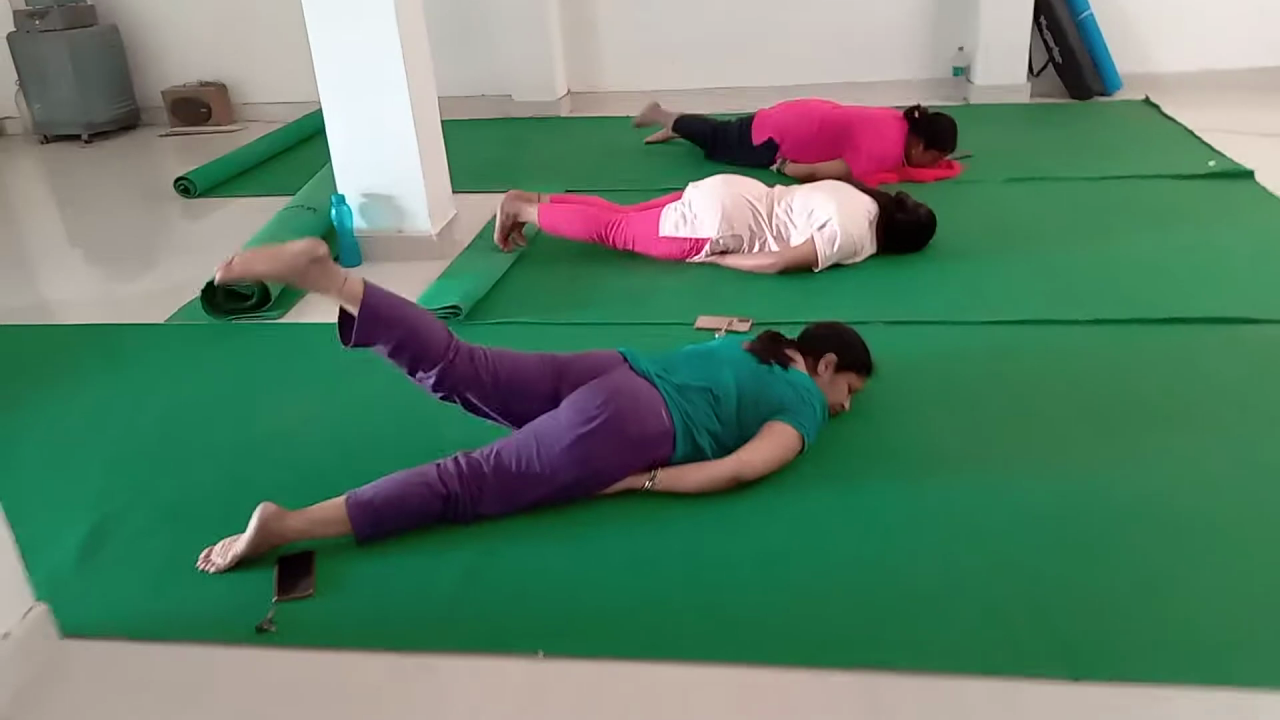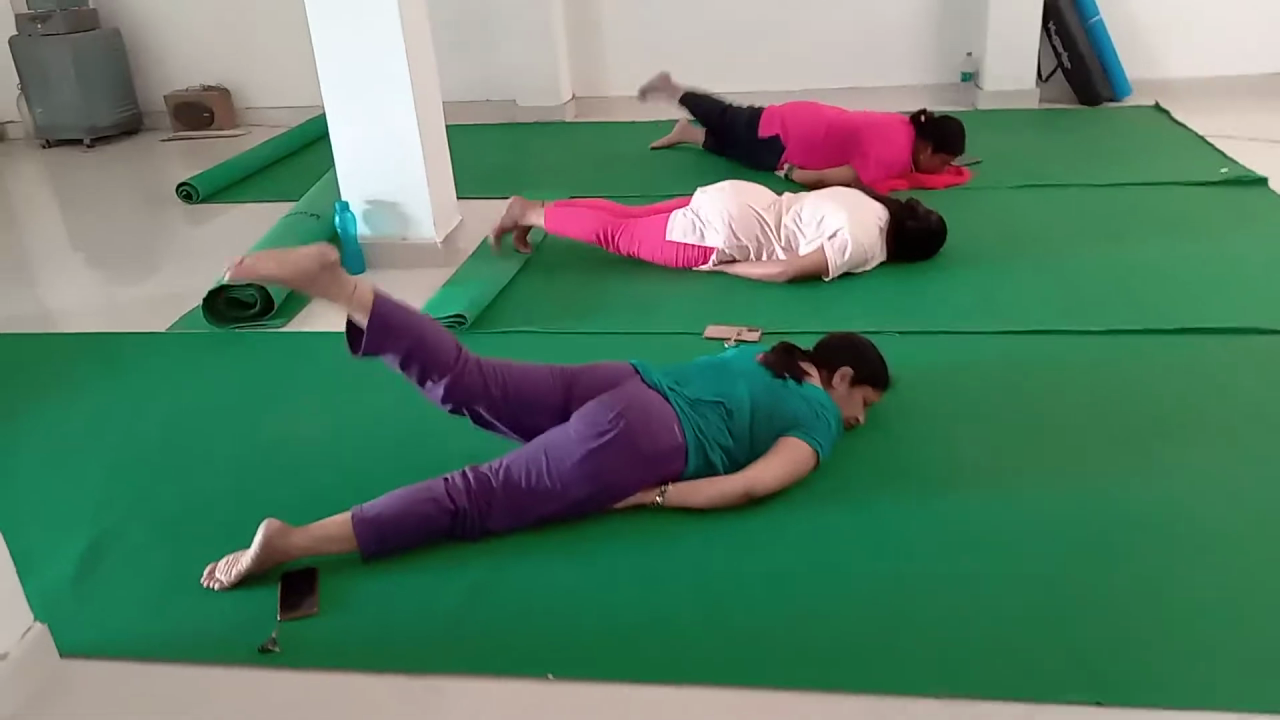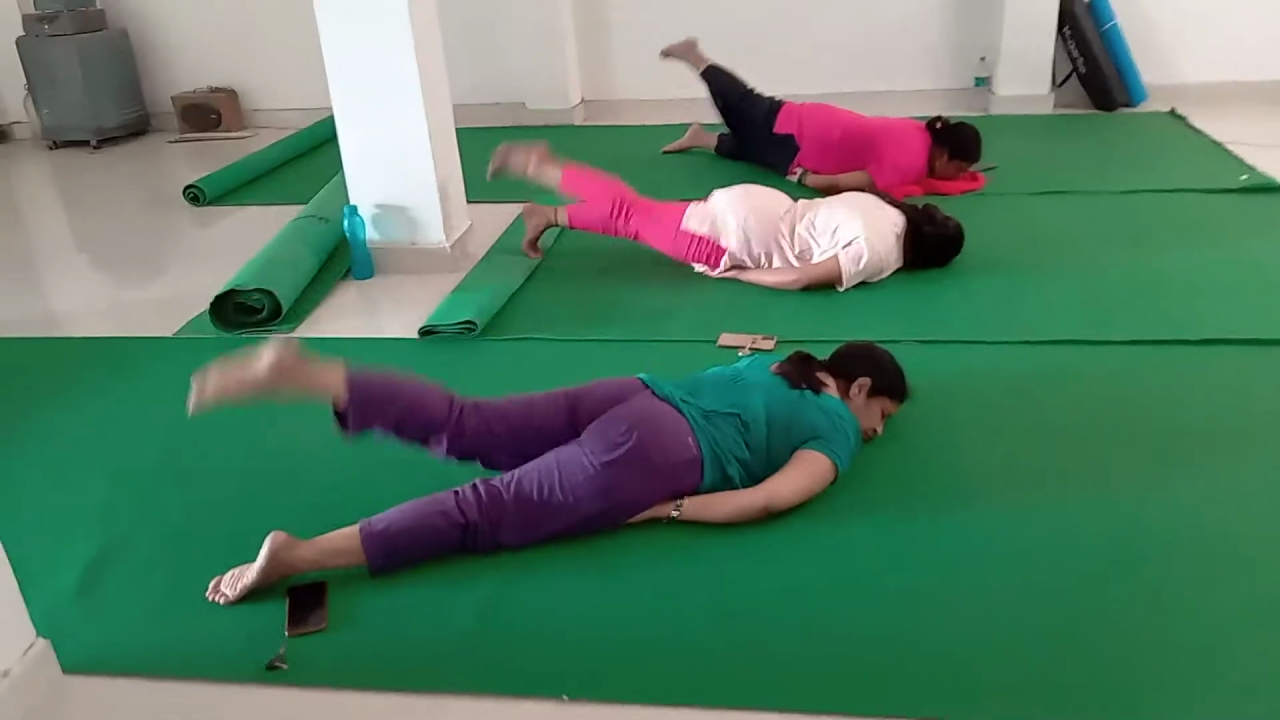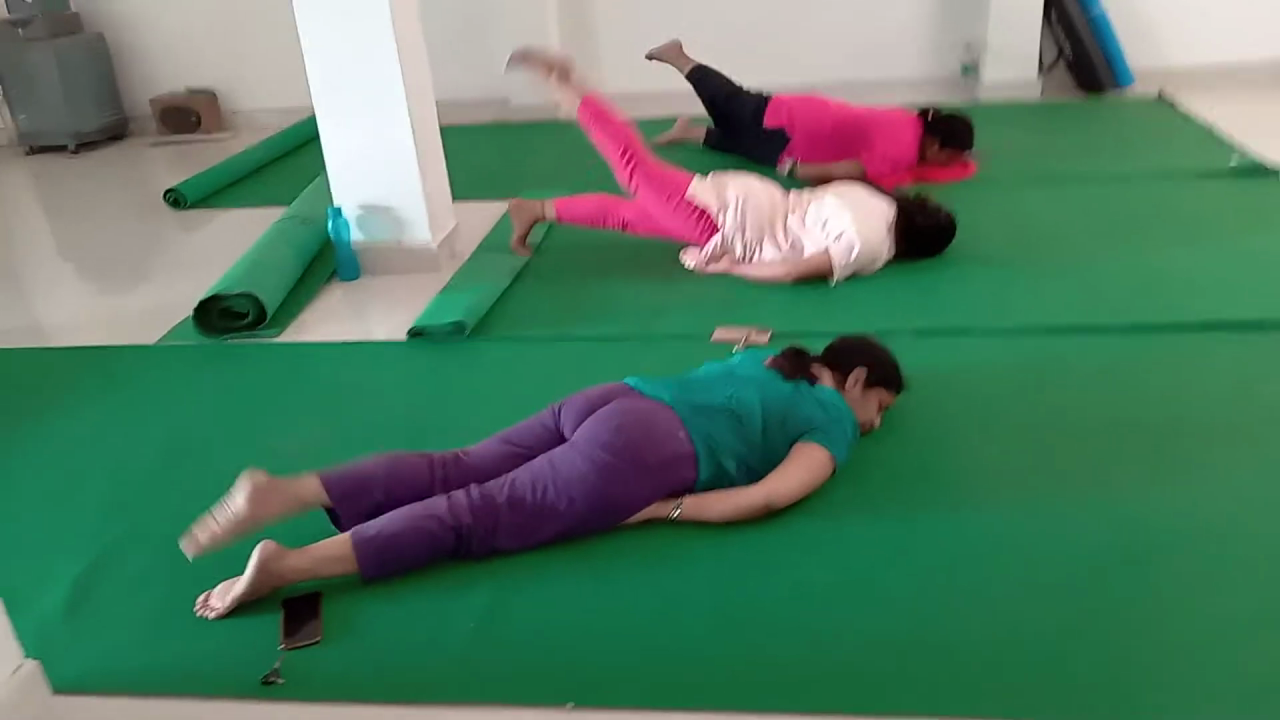
dt=0.2s
person 1, frame 1
left shoulder: (750, 345)
right shoulder: (803, 408)
right elbow: (740, 468)
right wrist: (644, 480)
left hip: (605, 370)
right hip: (626, 425)
left knee: (451, 369)
right knee: (466, 483)
left ankle: (322, 269)
right ankle: (286, 526)
person 1, frame 2
left shoulder: (764, 356)
right shoulder: (816, 423)
right elbow: (752, 486)
right wrist: (653, 495)
left hip: (613, 381)
right hip: (634, 437)
left knee: (459, 379)
right knee: (472, 500)
left ankle: (329, 278)
right ankle: (290, 542)
person 1, frame 3
left shoulder: (784, 366)
right shoulder: (836, 435)
right elbow: (769, 499)
right wrist: (671, 508)
left hip: (629, 394)
right hip: (654, 452)
left knee: (458, 422)
right knee: (484, 512)
left ankle: (299, 368)
right ankle: (297, 555)
person 1, frame 4
left shoulder: (774, 360)
right shoulder: (834, 427)
right elbow: (768, 496)
right wrist: (665, 509)
left hip: (612, 399)
right hip: (643, 451)
left knee: (453, 471)
right knee: (475, 519)
left ankle: (278, 493)
right ankle: (284, 565)
person 2, frame 1
left shoulder: (858, 196)
right shoulder: (853, 238)
right elbow: (778, 262)
right wrist: (718, 260)
left hip: (730, 193)
right hip: (716, 223)
left knee: (621, 214)
right knee: (615, 230)
left ankle: (532, 199)
right ankle: (520, 210)
person 2, frame 2
left shoulder: (870, 203)
right shoulder: (863, 246)
right elbow: (787, 271)
right wrist: (728, 267)
left hip: (741, 201)
right hip: (725, 231)
left knee: (626, 220)
right knee: (618, 234)
left ankle: (532, 209)
right ankle: (529, 213)
person 2, frame 3
left shoulder: (884, 210)
right shoulder: (876, 255)
right elbow: (803, 278)
right wrist: (741, 277)
left hip: (757, 208)
right hip: (741, 235)
left knee: (633, 215)
right knee: (628, 214)
left ankle: (552, 215)
right ankle: (537, 166)
person 2, frame 4
left shoulder: (876, 200)
right shoulder: (869, 247)
right elbow: (793, 272)
right wrist: (730, 267)
left hip: (748, 199)
right hip: (730, 219)
left knee: (628, 213)
right knee: (636, 169)
left ankle: (537, 210)
right ankle: (562, 80)
person 3, frame 1
left shoulder: (901, 122)
right shoulder: (884, 153)
right elbow: (816, 172)
right wrist: (783, 167)
left hip: (803, 118)
right hip: (778, 134)
left knee: (724, 138)
right knee: (720, 138)
left ankle: (678, 126)
right ankle: (661, 117)
person 3, frame 2
left shoulder: (910, 126)
right shoulder: (892, 160)
right elbow: (826, 179)
right wrist: (791, 173)
left hip: (806, 124)
right hip: (783, 133)
left knee: (734, 140)
right knee: (723, 121)
left ankle: (690, 134)
right ankle: (669, 88)
person 3, frame 3
left shoulder: (923, 133)
right shoulder: (907, 166)
right elbow: (838, 185)
right wrist: (802, 177)
left hip: (818, 126)
right hip: (795, 135)
left knee: (752, 144)
right knee: (741, 104)
left ankle: (702, 137)
right ankle: (693, 57)
person 3, frame 4
left shoulder: (914, 123)
right shoulder: (898, 153)
right elbow: (826, 174)
right wrist: (792, 168)
left hip: (805, 118)
right hip: (785, 127)
right knee: (731, 102)
left ankle: (689, 130)
right ankle: (679, 57)
